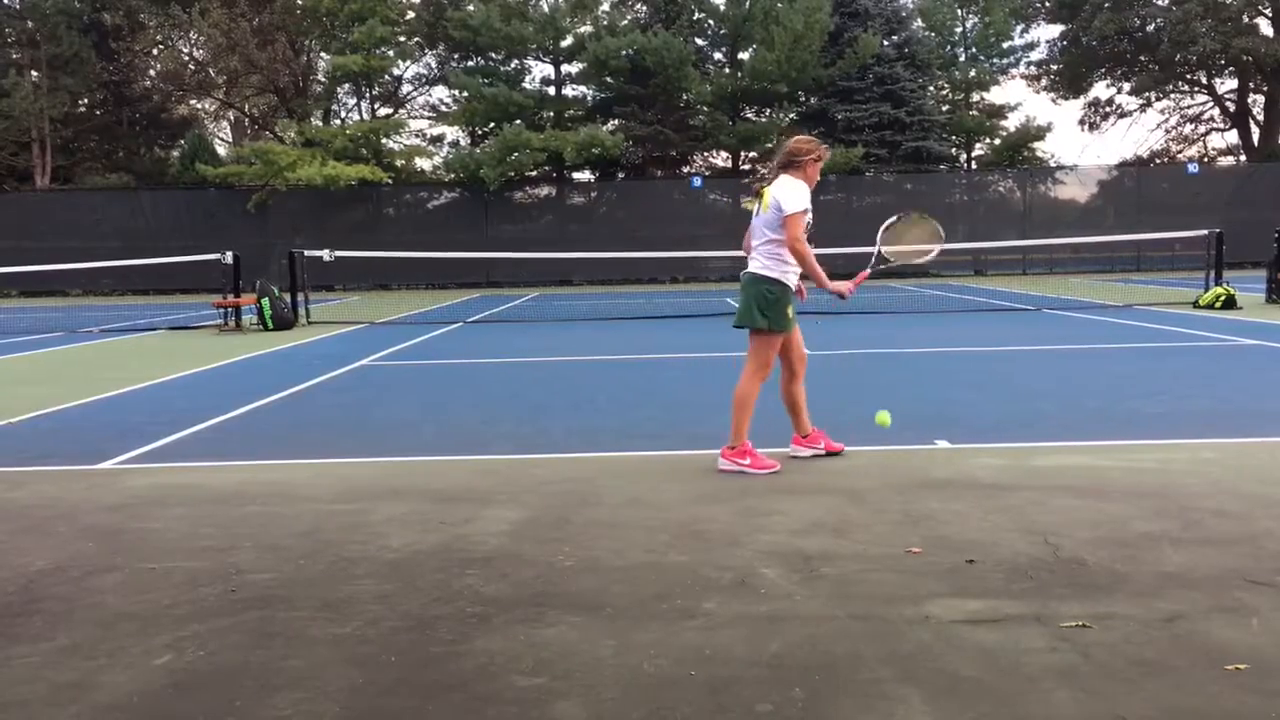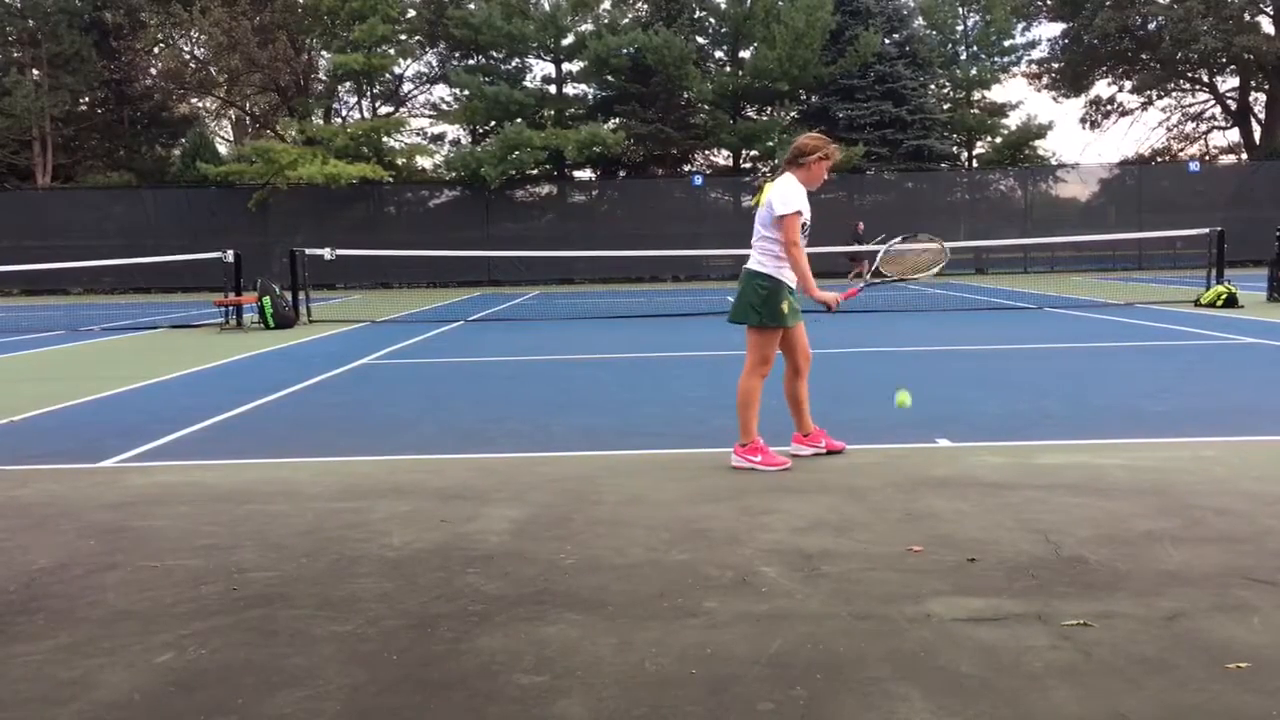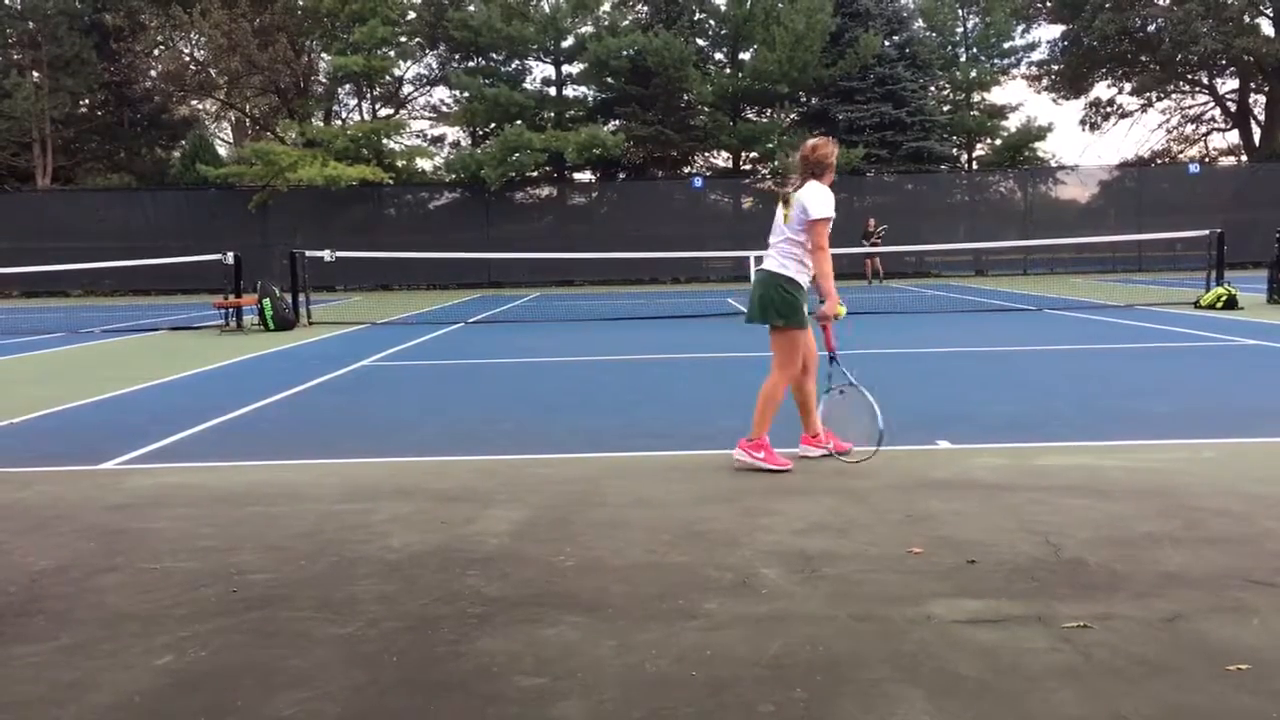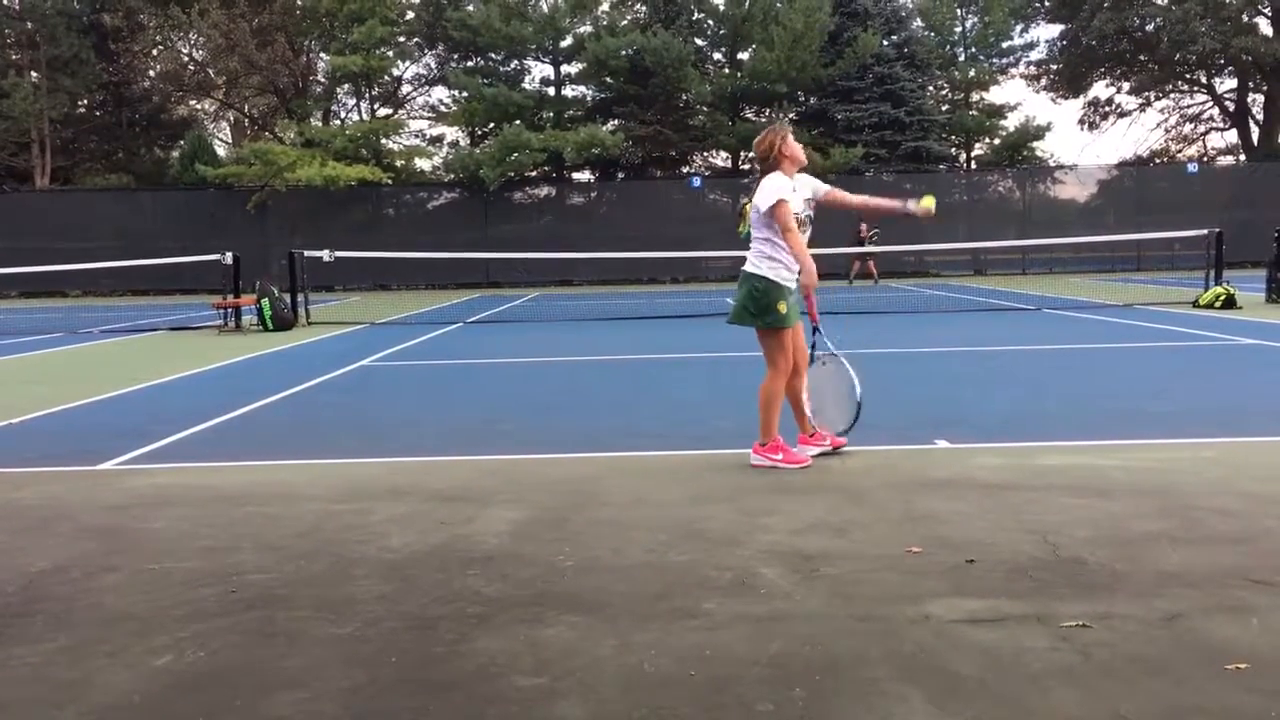
dt=1s
person 1, frame 1
left shoulder: (773, 189)
right shoulder: (795, 189)
left elbow: (748, 243)
right elbow: (795, 243)
right wrist: (826, 284)
left hip: (768, 284)
right hip: (771, 287)
left knee: (796, 363)
right knee: (758, 370)
left ankle: (805, 437)
right ankle: (736, 450)
person 1, frame 2
left shoulder: (789, 188)
right shoulder: (790, 189)
right elbow: (791, 245)
left wrist: (803, 282)
right wrist: (814, 290)
left hip: (778, 286)
right hip: (766, 283)
left knee: (800, 360)
right knee: (758, 367)
left ankle: (806, 436)
right ankle: (747, 447)
person 1, frame 3
left shoulder: (796, 192)
right shoulder: (820, 194)
right elbow: (820, 250)
left wrist: (826, 295)
right wrist: (830, 297)
left hip: (779, 281)
right hip: (784, 284)
left knee: (808, 361)
right knee: (785, 369)
left ankle: (814, 437)
right ankle: (754, 443)
person 1, frame 4
left shoulder: (804, 184)
right shoulder: (773, 184)
left elbow: (853, 200)
right elbow: (789, 232)
left wrist: (901, 205)
right wrist: (806, 267)
left hip: (784, 286)
right hip: (765, 283)
left knee: (799, 364)
right knee: (781, 367)
left ankle: (810, 435)
right ankle: (767, 446)
